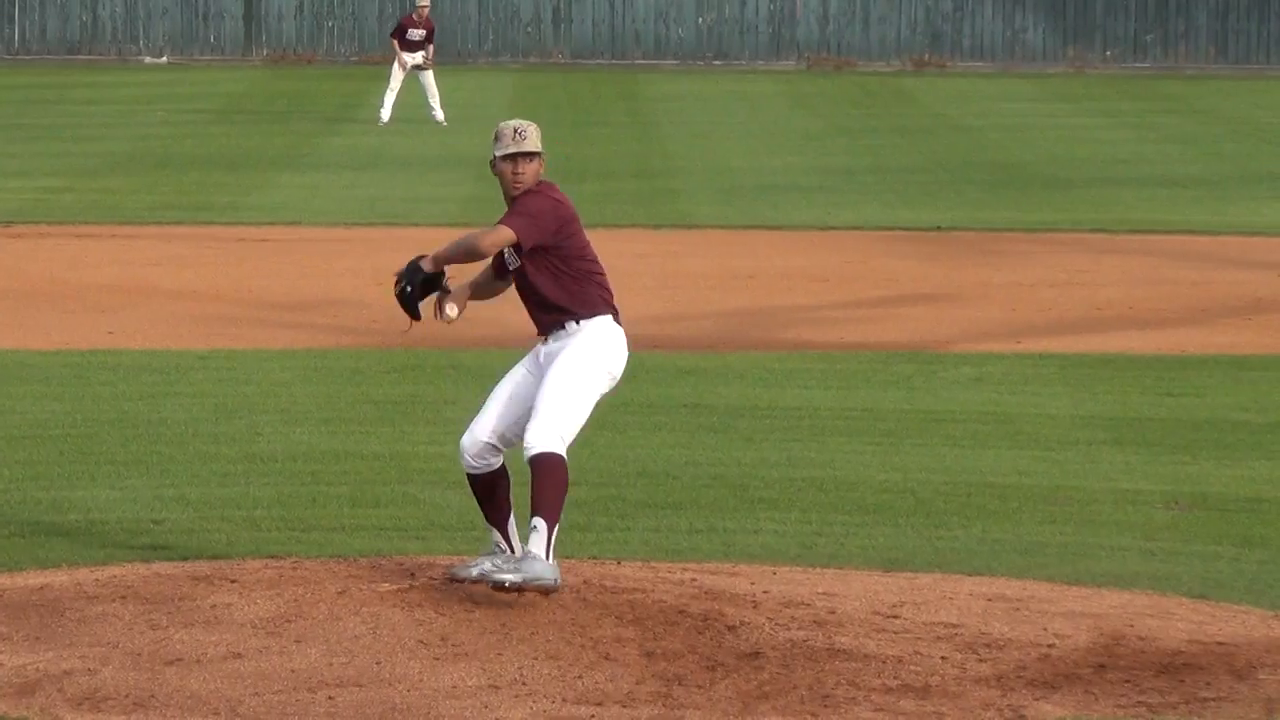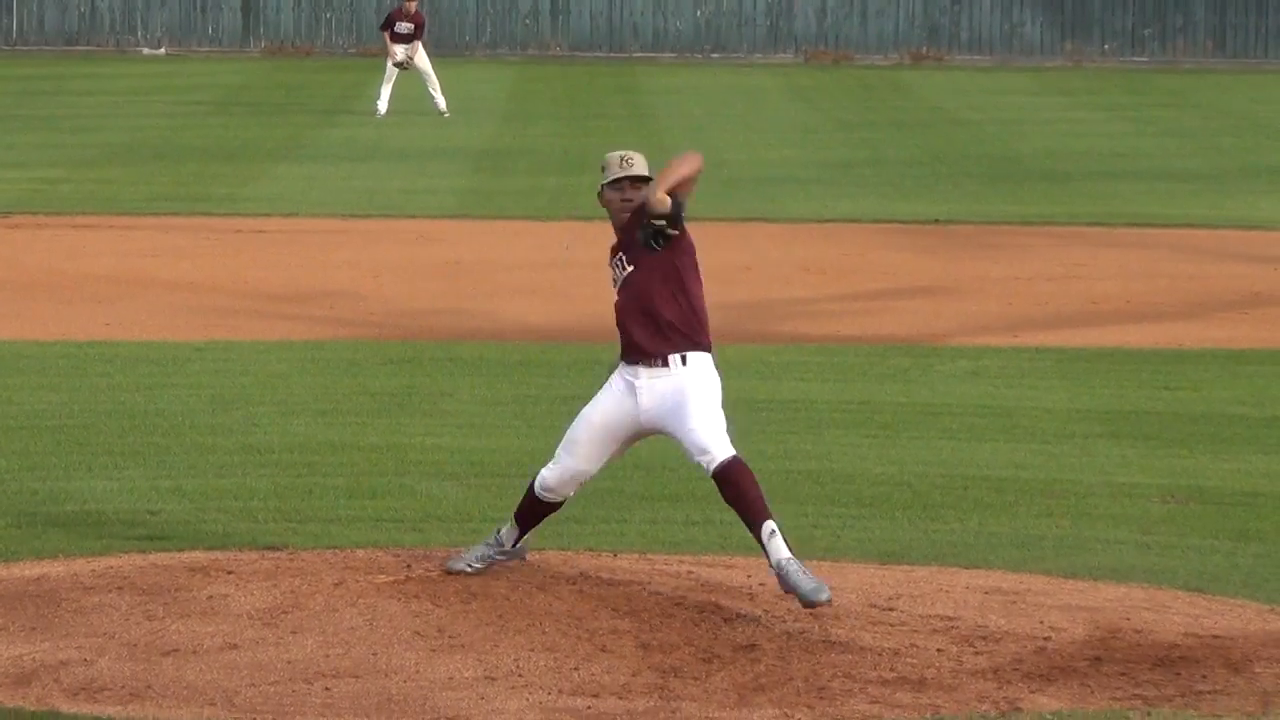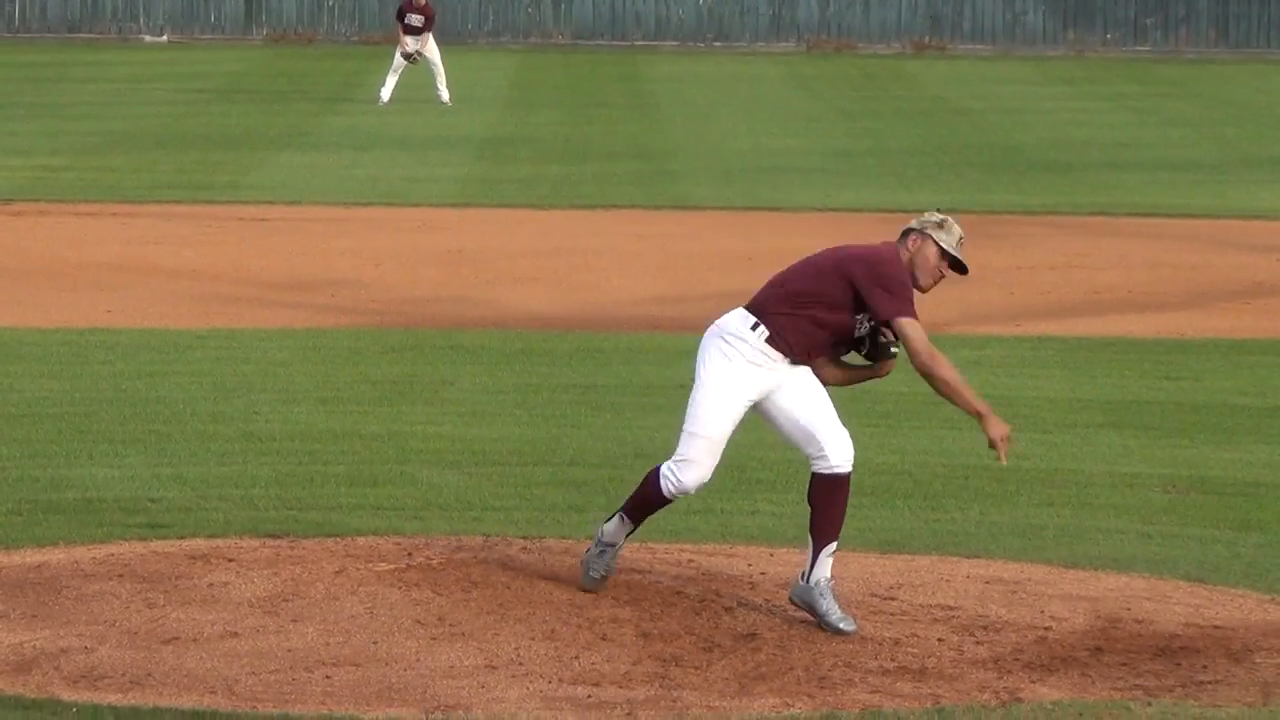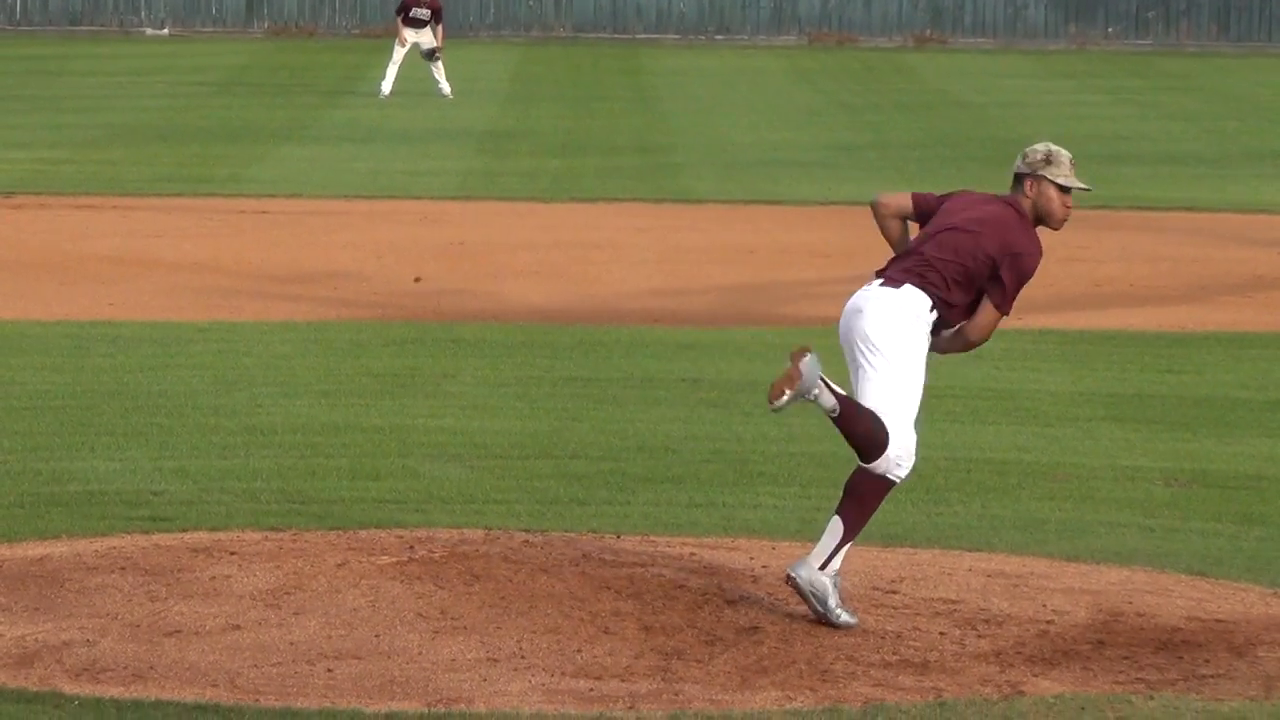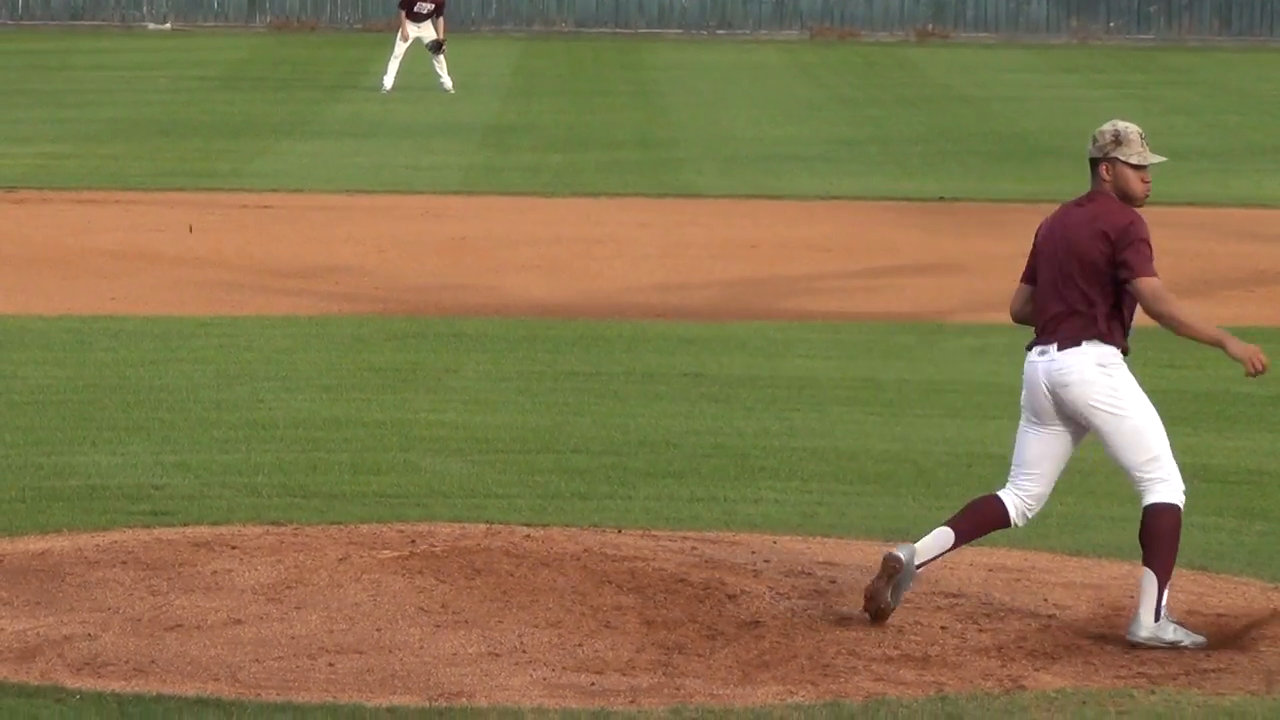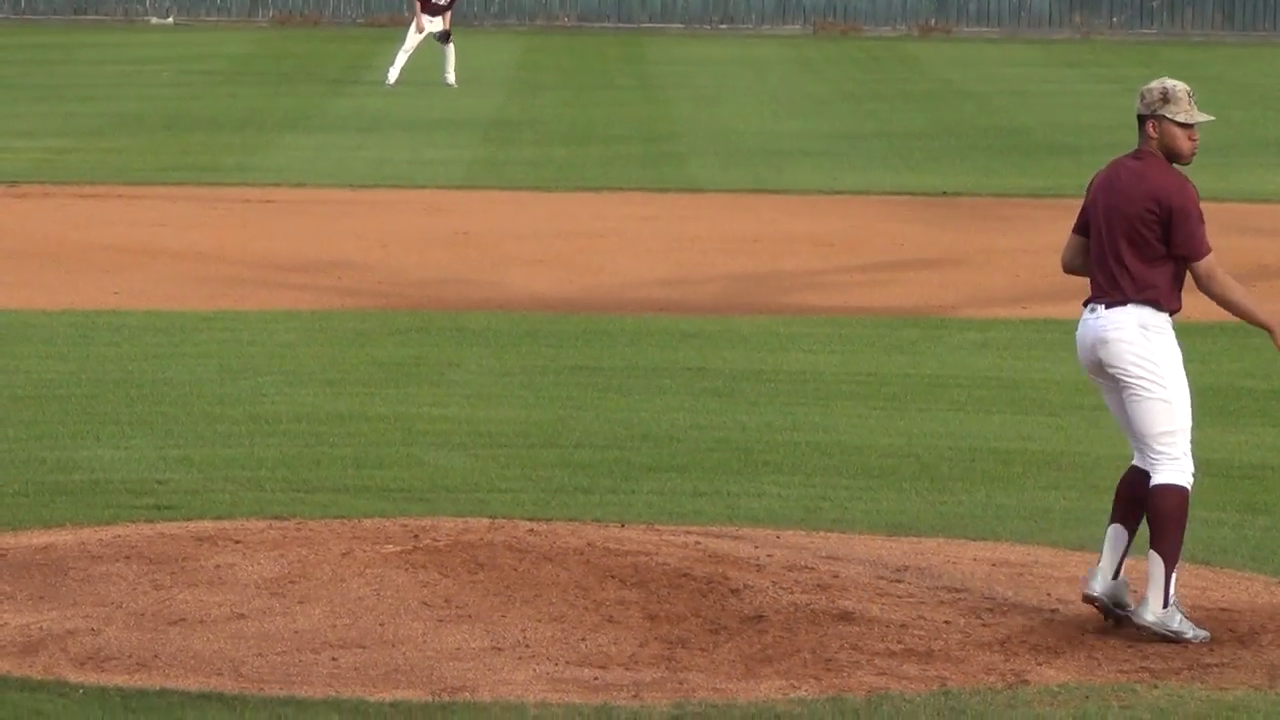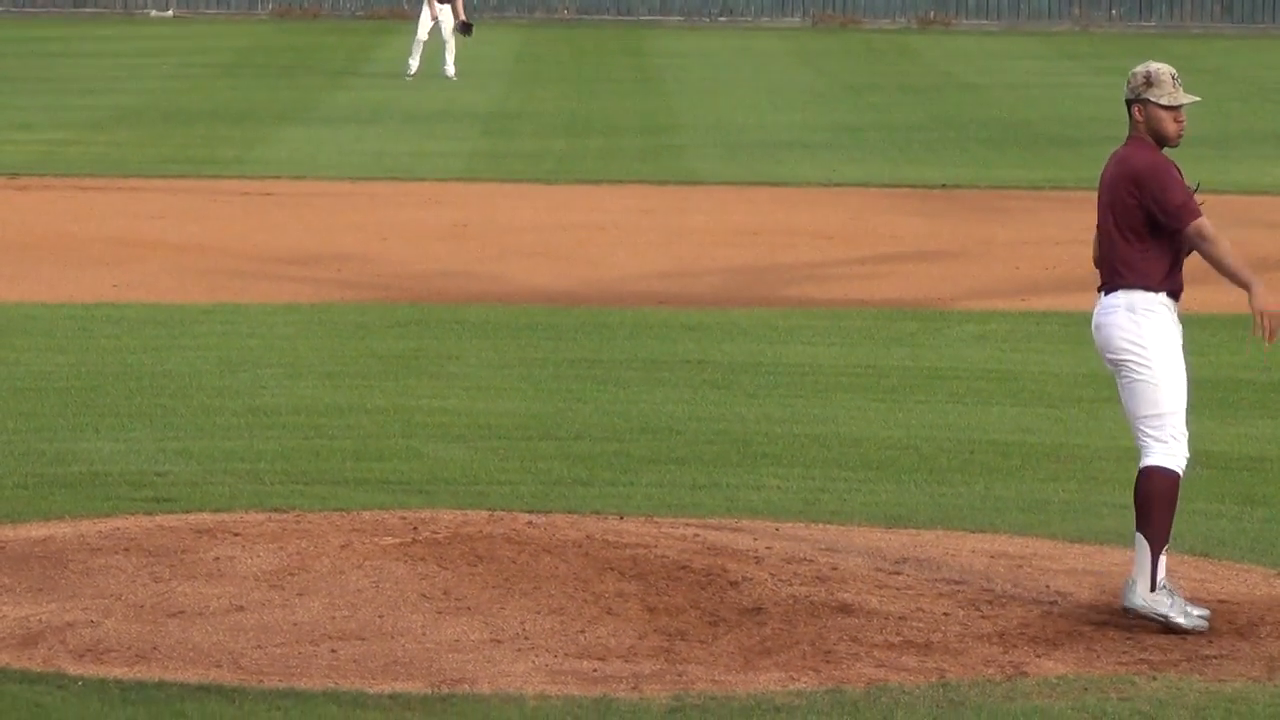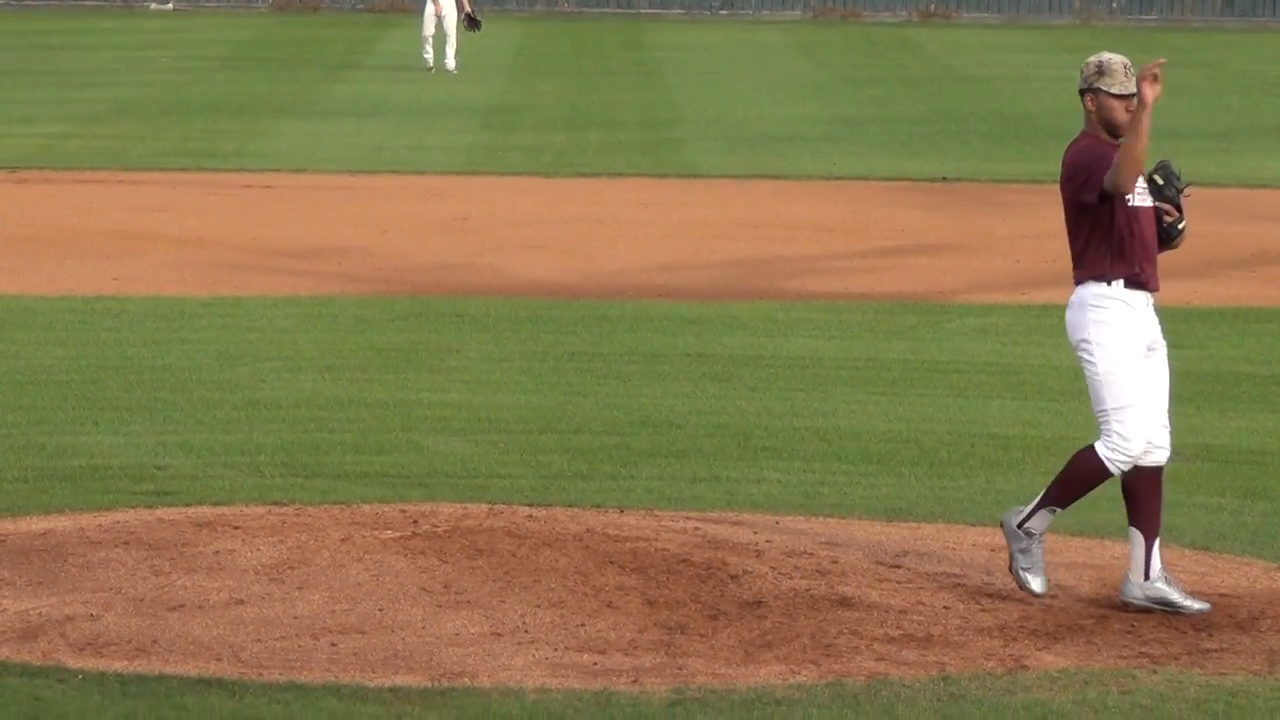
dt=0.3s
person 1, frame 1
left shoulder: (544, 202)
right shoulder: (510, 233)
left elbow: (485, 242)
right elbow: (491, 281)
left wrist: (437, 255)
right wrist: (453, 293)
left hip: (592, 340)
right hip: (552, 347)
left knee: (542, 441)
right knee: (475, 446)
left ankle: (539, 556)
right ankle: (505, 547)
person 1, frame 2
left shoulder: (660, 225)
right shoulder: (622, 252)
left elbow: (693, 162)
left wrist: (656, 195)
left hip: (687, 378)
right hip: (629, 381)
left knee: (714, 450)
right knee: (559, 476)
left ankle: (782, 562)
right ankle: (505, 543)
person 1, frame 3
left shoulder: (878, 291)
right shoulder: (884, 266)
left elbow: (824, 374)
right elbow: (921, 353)
left wrist: (872, 365)
right wrist: (985, 414)
left hip: (782, 363)
right hip: (740, 346)
left knee: (835, 454)
right knee: (689, 472)
left ankle: (815, 582)
right ankle: (616, 529)
person 1, frame 4
left shoulder: (967, 201)
right shoulder: (1024, 244)
left elbow: (884, 204)
right elbow: (979, 330)
right wrist: (935, 347)
left hip: (867, 306)
right hip: (897, 315)
left knee: (893, 457)
right knee: (879, 440)
left ankle: (818, 570)
right ankle: (812, 382)
person 1, frame 5
left shoulder: (1054, 223)
right shoulder: (1122, 222)
left elbow: (1017, 308)
right elbow: (1153, 299)
right wrist: (1229, 344)
left hip: (1041, 369)
right hip: (1094, 370)
left knee: (1022, 496)
right knee: (1165, 485)
left ankle: (913, 557)
right ankle: (1152, 619)
person 1, frame 6
left shoulder: (1106, 177)
right shoulder: (1172, 188)
left elbow: (1071, 260)
right elbow: (1211, 278)
left hip: (1095, 329)
right hip: (1139, 333)
left knee: (1149, 459)
right knee: (1173, 466)
left ankle: (1106, 579)
right ankle: (1158, 604)
person 1, frame 7
left shoulder: (1124, 165)
right shoulder: (1148, 165)
left elbow: (1102, 255)
right elbow: (1205, 234)
left wrist: (1177, 241)
left hip: (1140, 316)
right hip: (1139, 316)
left knee: (1166, 450)
right knee: (1165, 449)
left ankle: (1148, 585)
right ankle: (1142, 584)
person 1, frame 8
left shoulder: (1115, 157)
right shoulder: (1086, 154)
right elbow: (1123, 181)
left wrist: (1163, 229)
right wrist: (1147, 109)
left hip: (1138, 311)
right hip: (1106, 310)
left knee: (1151, 445)
right knee: (1123, 445)
left ankle: (1146, 579)
right ankle: (1028, 524)
